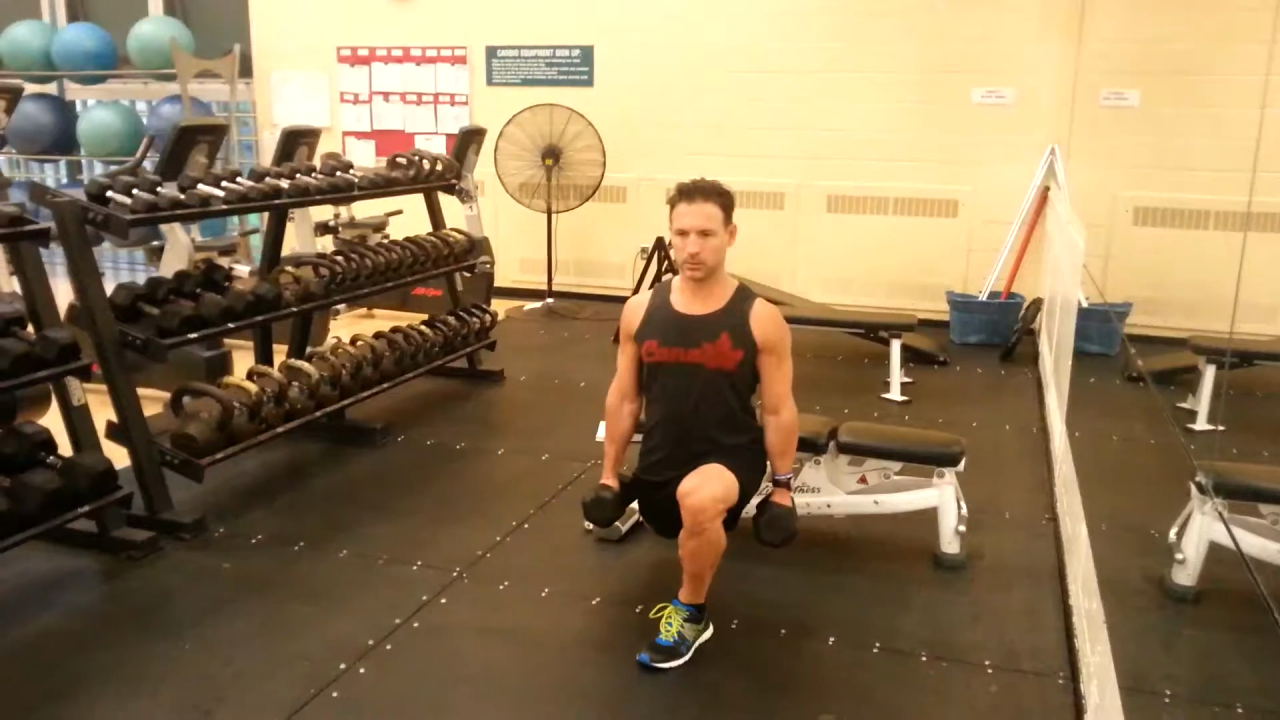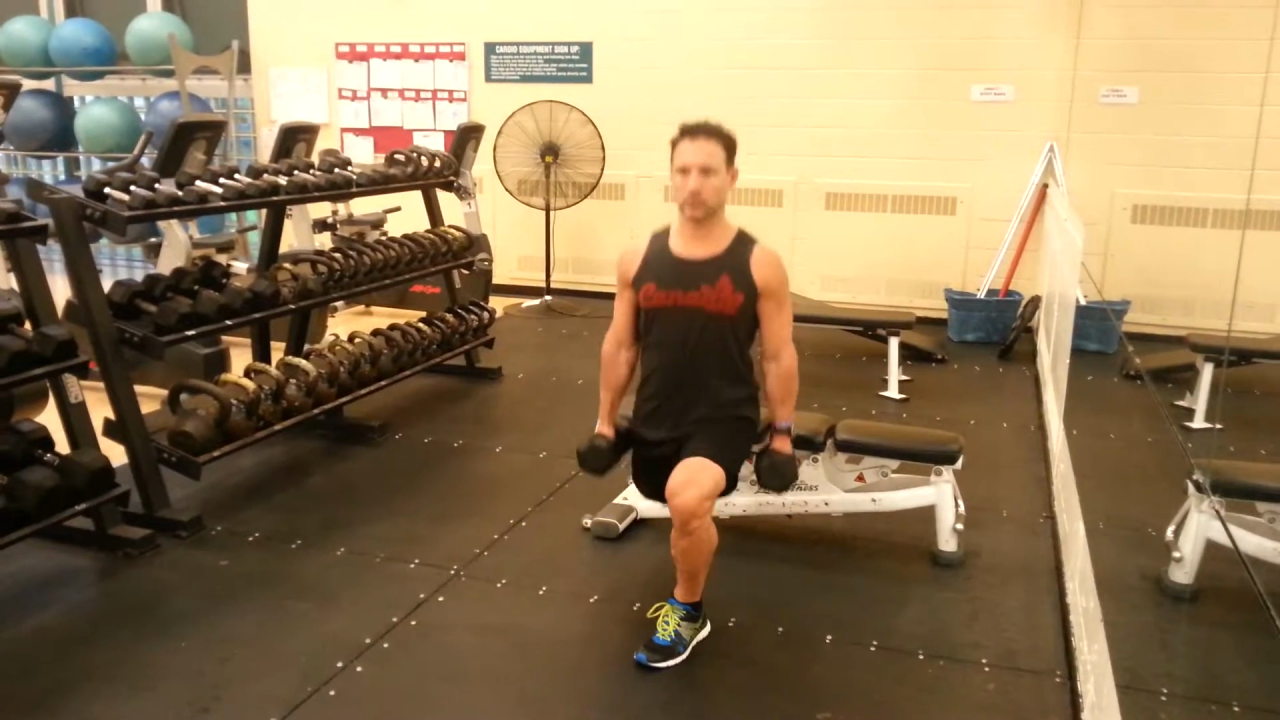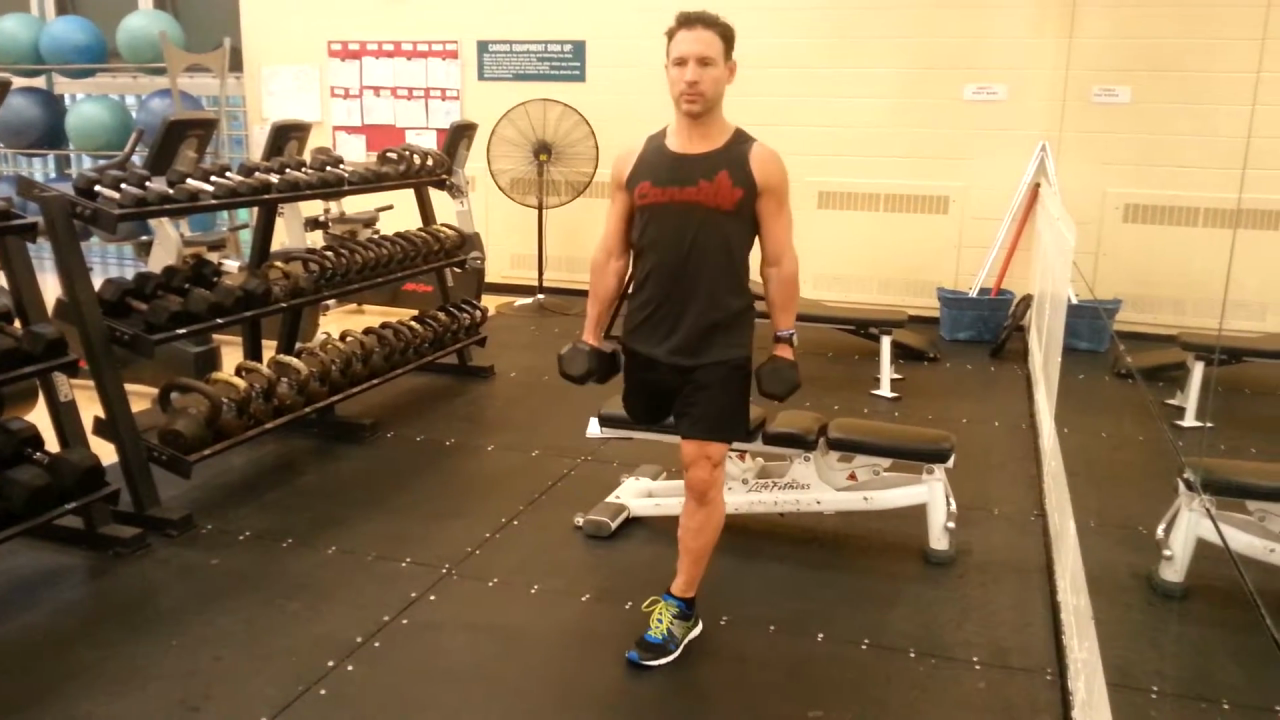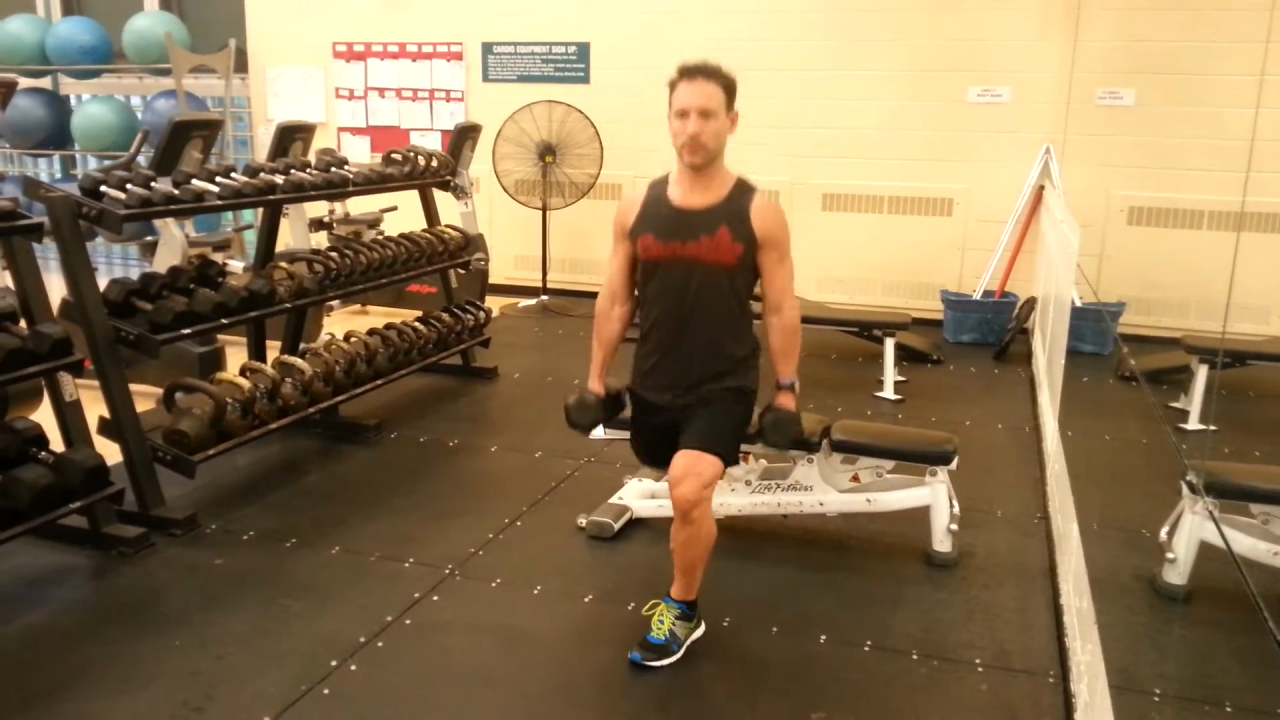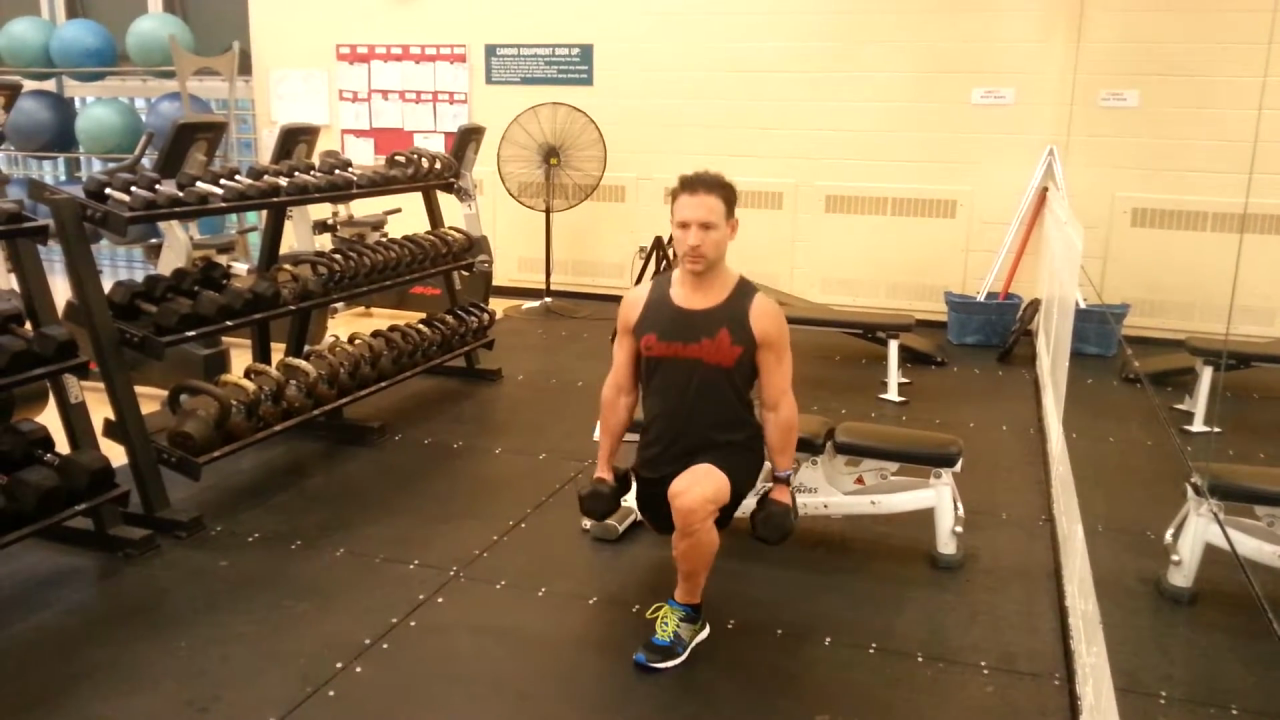
dt=0.5s
person 1, frame 1
left shoulder: (760, 319)
right shoulder: (640, 310)
left elbow: (779, 411)
right elbow: (623, 397)
left wrist: (782, 485)
right wrist: (609, 471)
left hip: (731, 453)
right hip: (660, 457)
left knee: (698, 500)
left ankle: (691, 614)
person 1, frame 2
left shoulder: (759, 264)
right shoulder: (639, 258)
left elbow: (779, 356)
right elbow: (620, 345)
left wrist: (782, 430)
right wrist: (606, 418)
left hip: (724, 416)
right hip: (655, 416)
left knee: (686, 502)
right knee: (661, 492)
left ankle: (687, 611)
person 1, frame 3
left shoulder: (757, 163)
right shoulder: (635, 161)
left elbow: (780, 261)
right elbow: (611, 255)
left wrist: (784, 340)
right wrist: (591, 331)
left hip: (719, 348)
right hip: (646, 340)
left knee: (701, 478)
right knee: (688, 457)
left ankle: (681, 607)
person 1, frame 4
left shoulder: (758, 213)
right shoulder: (637, 207)
left elbow: (781, 309)
right elbow: (615, 300)
left wrist: (786, 389)
right wrist: (597, 375)
left hip: (723, 382)
right hip: (654, 380)
left knee: (688, 493)
right knee: (672, 472)
left ankle: (682, 610)
person 1, frame 5
left shoulder: (760, 314)
right shoulder: (639, 303)
left elbow: (779, 406)
right elbow: (619, 390)
left wrist: (782, 481)
right wrist: (604, 463)
left hip: (728, 450)
right hip: (658, 454)
left knee: (690, 501)
left ankle: (686, 614)
